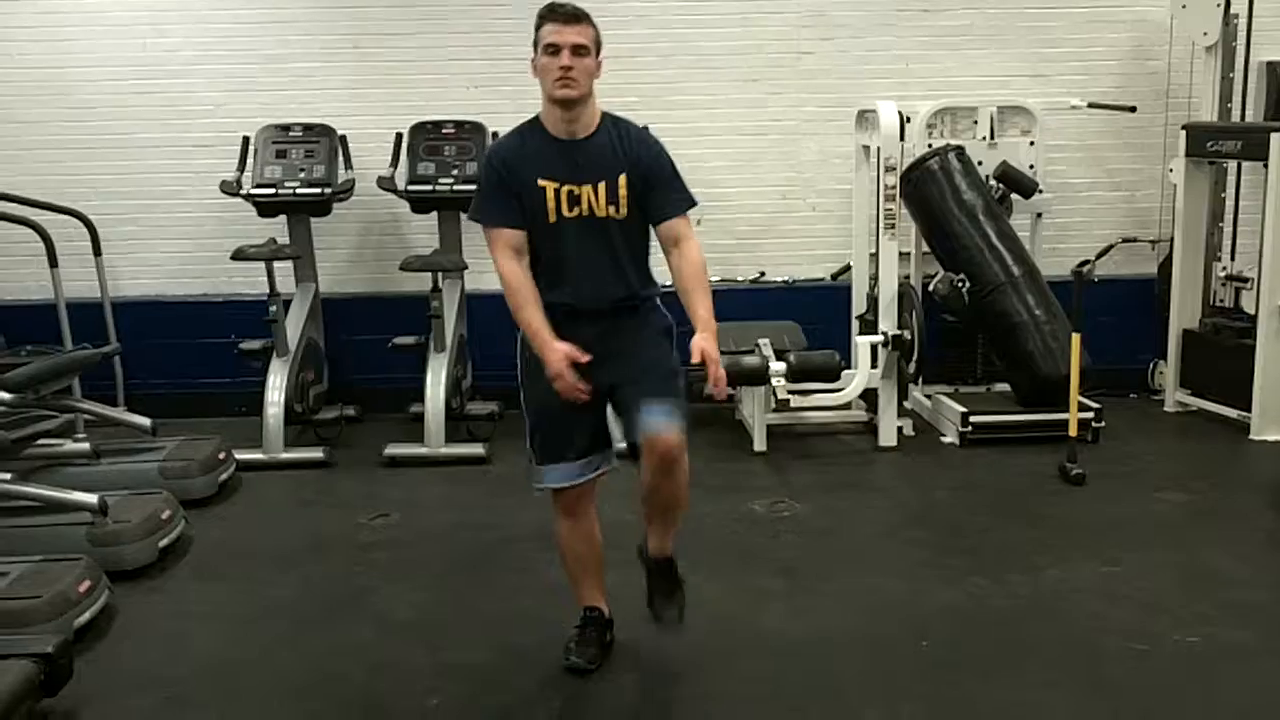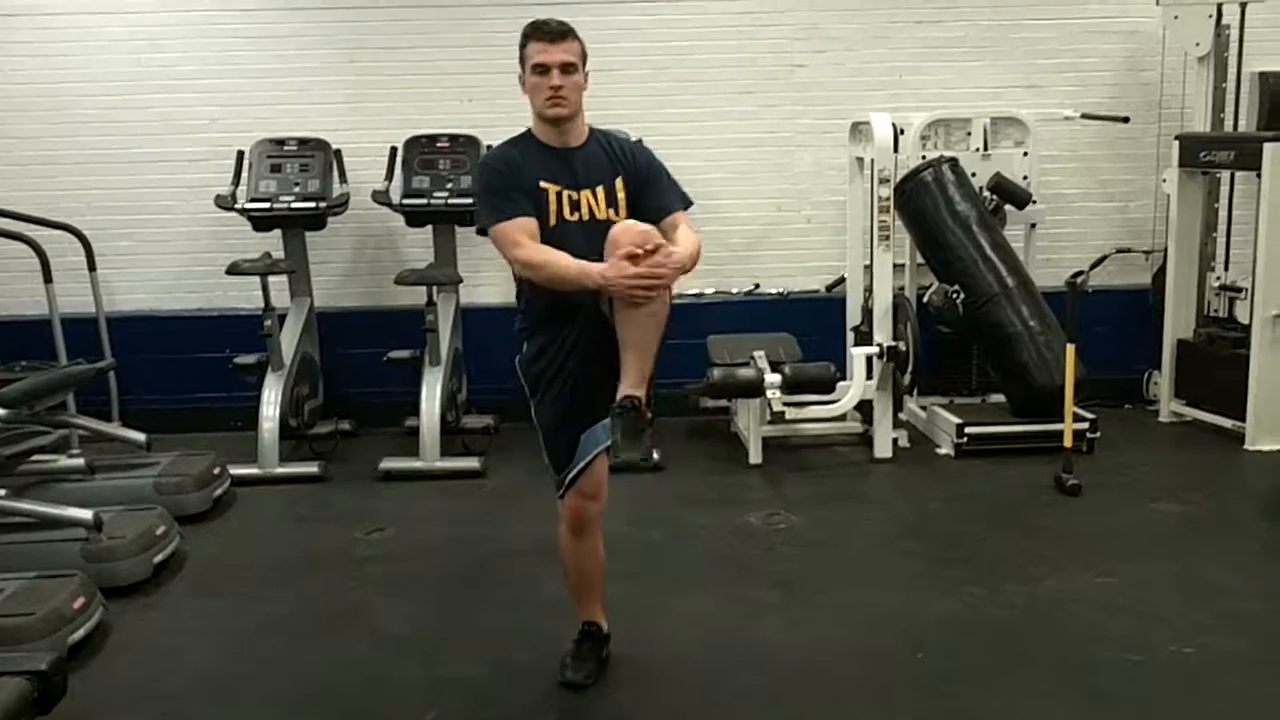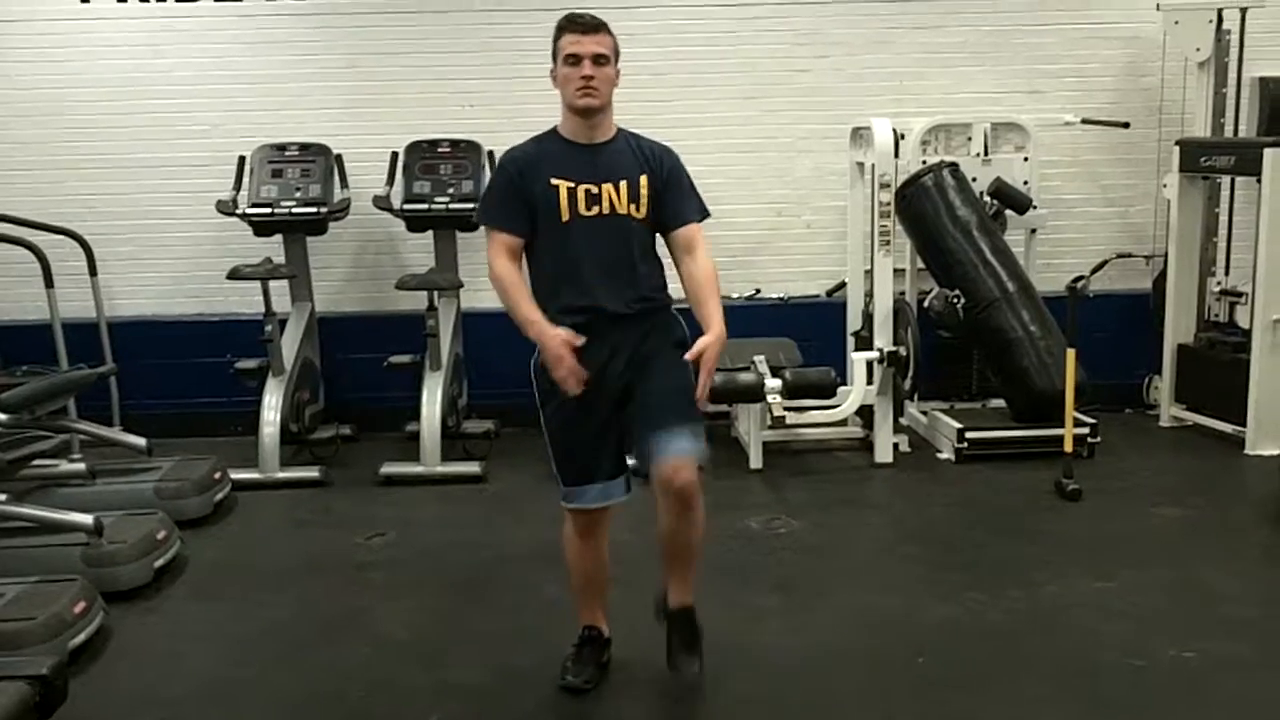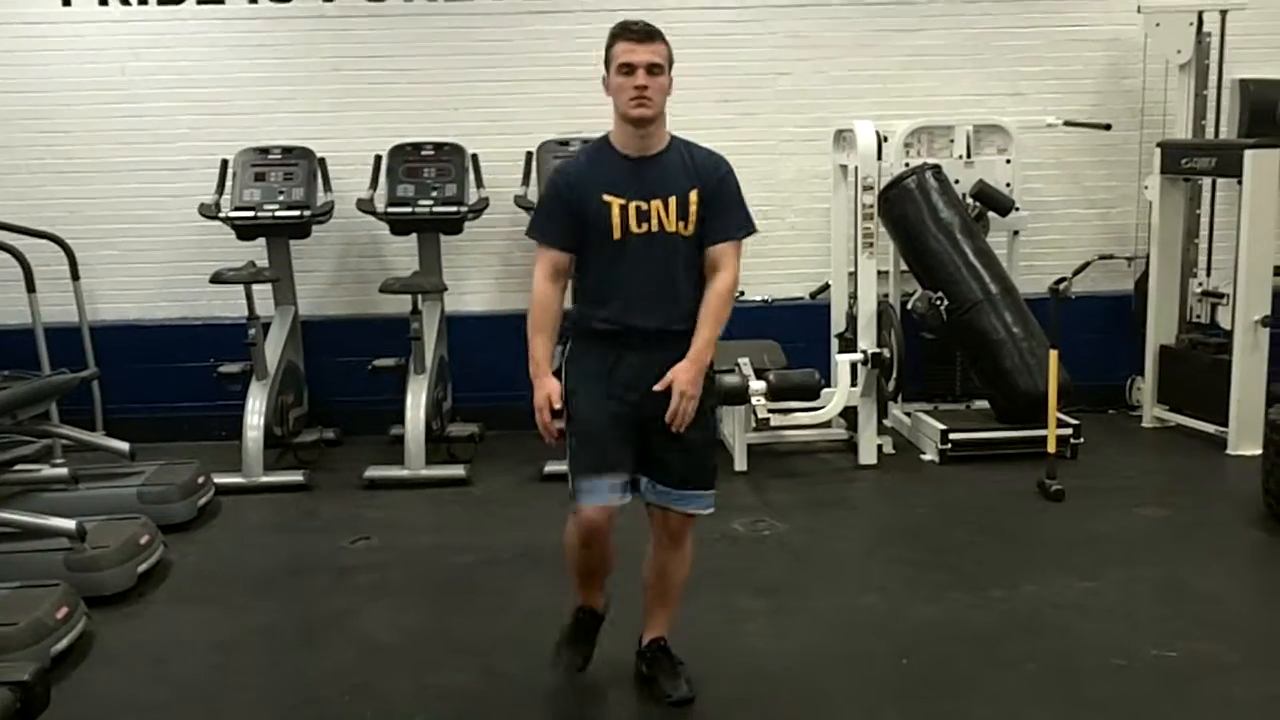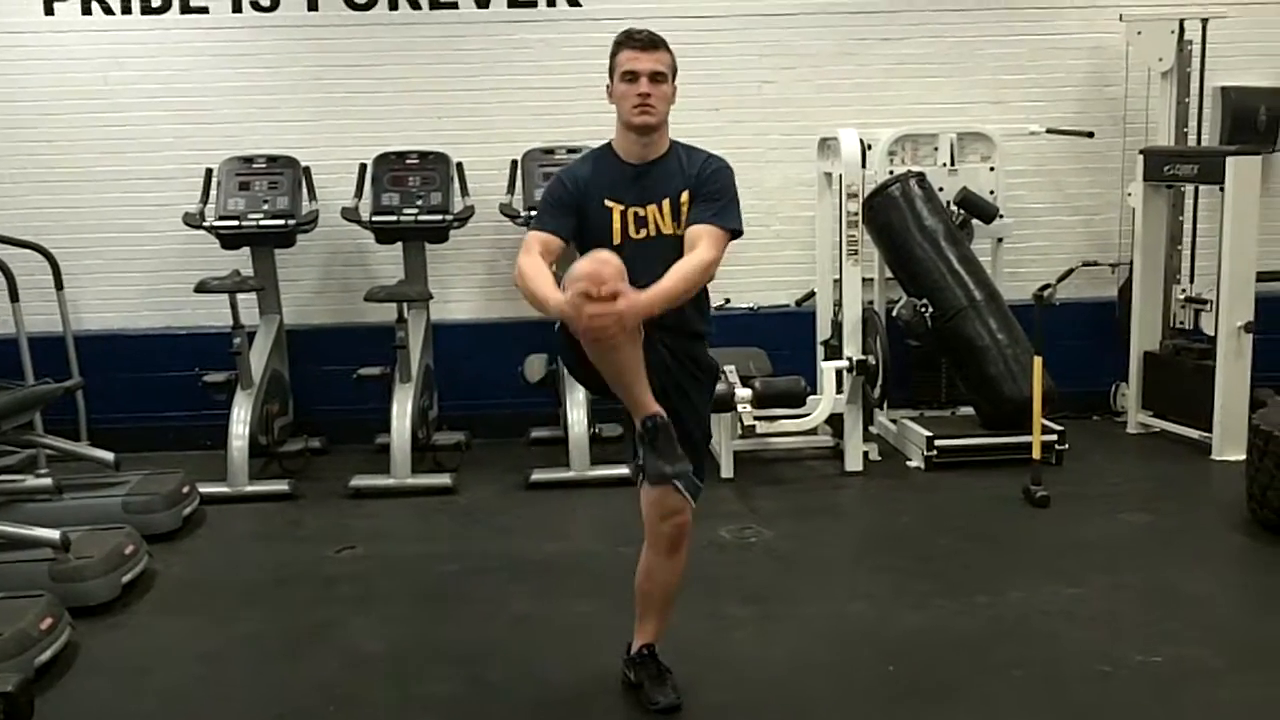
dt=0.5s
person 1, frame 1
left shoulder: (638, 147)
right shoulder: (508, 158)
left elbow: (679, 241)
right elbow: (510, 258)
left wrist: (705, 329)
right wrist: (545, 344)
left hip: (633, 323)
right hip: (556, 339)
left knee: (665, 445)
right knee: (570, 491)
left ankle: (660, 555)
right ankle: (593, 615)
person 1, frame 2
left shoulder: (628, 156)
right shoulder: (504, 167)
left elbow: (685, 232)
right elbow: (525, 254)
left wrist: (674, 258)
right wrist: (603, 276)
left hip: (627, 322)
right hip: (555, 339)
left knee: (635, 237)
right knee: (581, 502)
left ankle: (632, 403)
right ankle: (592, 632)
person 1, frame 3
left shoulder: (655, 160)
right shoulder: (524, 166)
left elbow: (690, 248)
right elbow: (502, 260)
left wrist: (714, 326)
right wrist: (541, 332)
left hip: (651, 336)
right hip: (572, 354)
left knee: (680, 479)
right knee: (586, 509)
left ankle: (679, 609)
right ankle: (593, 634)
person 1, frame 4
left shoulder: (708, 172)
right shoulder: (575, 176)
left elbow: (723, 274)
right elbow: (549, 276)
left wrist: (694, 364)
right wrist: (541, 370)
left hip: (680, 366)
right hip: (601, 358)
left knee: (675, 518)
right knee: (593, 517)
left ankle: (655, 646)
right ankle: (586, 609)
person 1, frame 5
left shoulder: (707, 173)
right shoulder: (578, 179)
left elbow: (703, 259)
right elbow: (531, 260)
left wrist: (641, 303)
right wrist: (566, 301)
left hip: (679, 352)
right hip: (605, 350)
left knee: (672, 519)
right knee: (598, 269)
left ankle: (643, 654)
right ankle: (650, 423)
